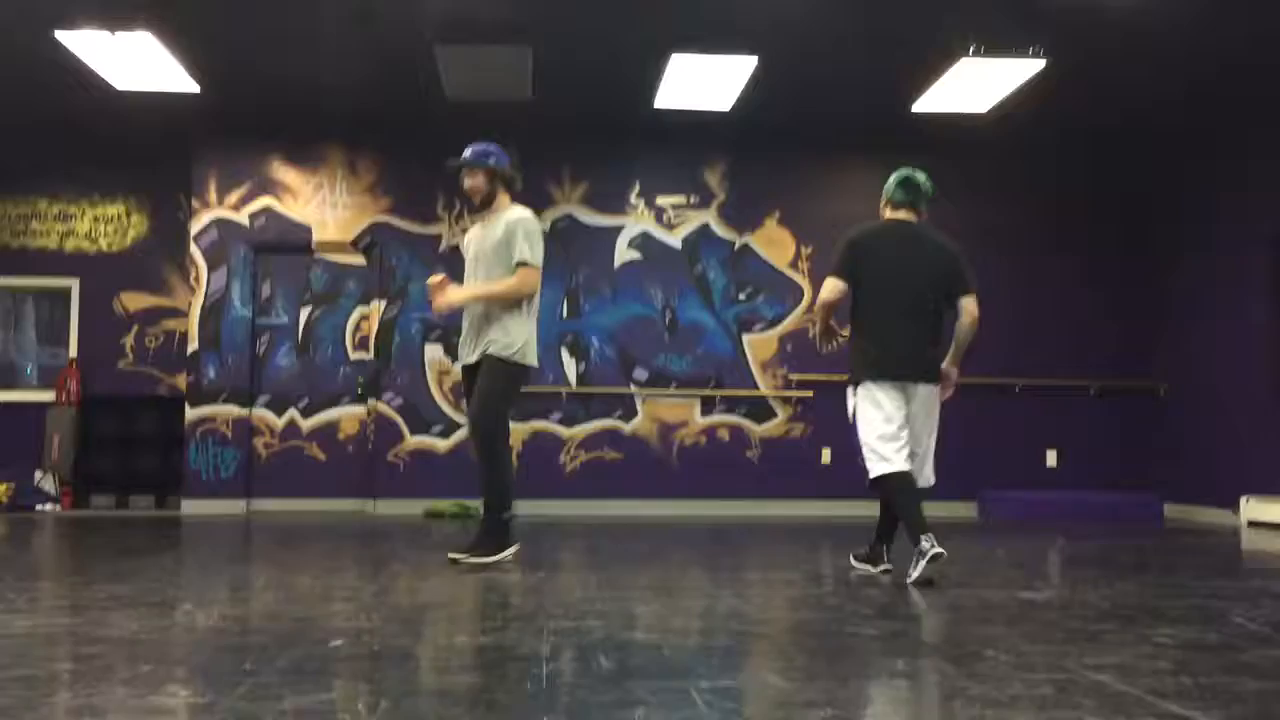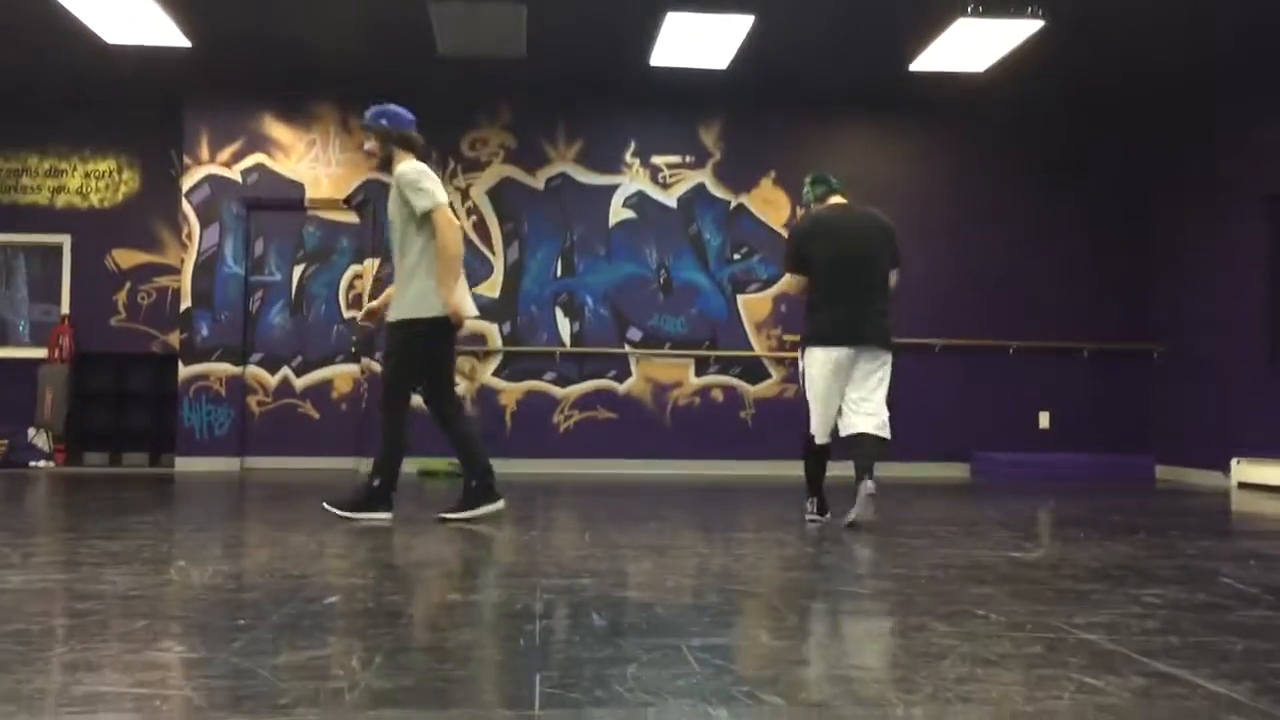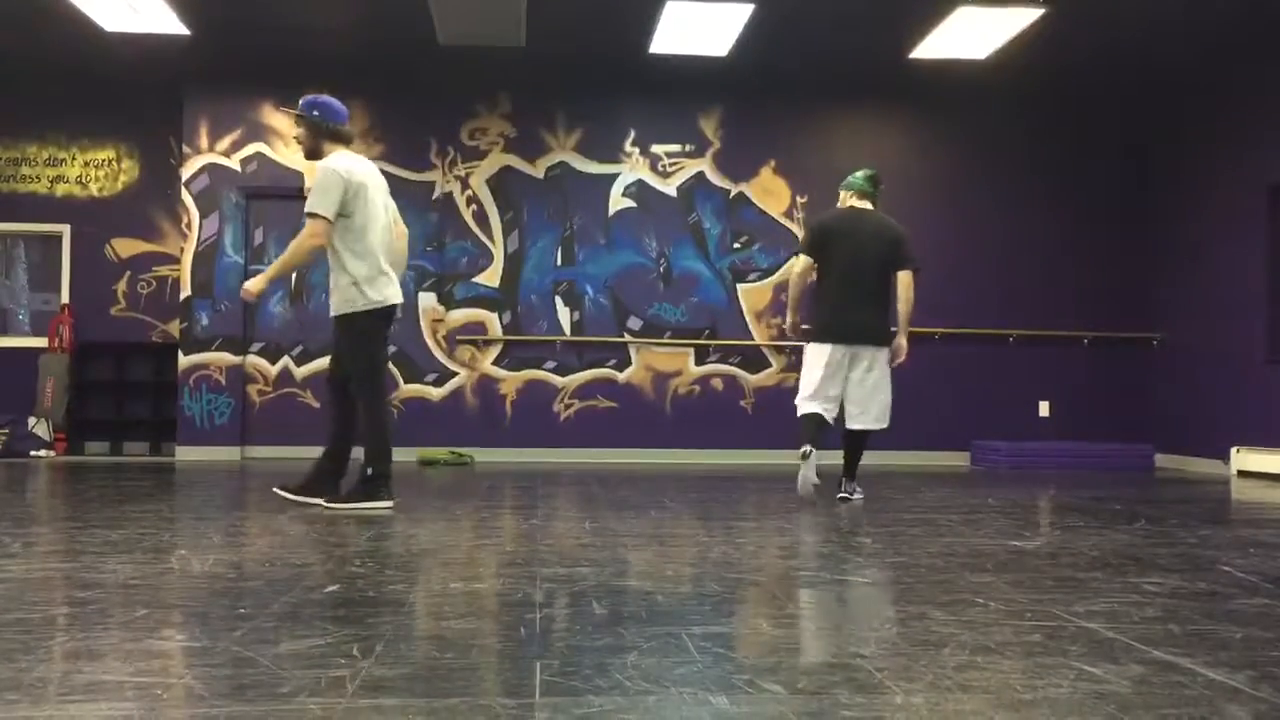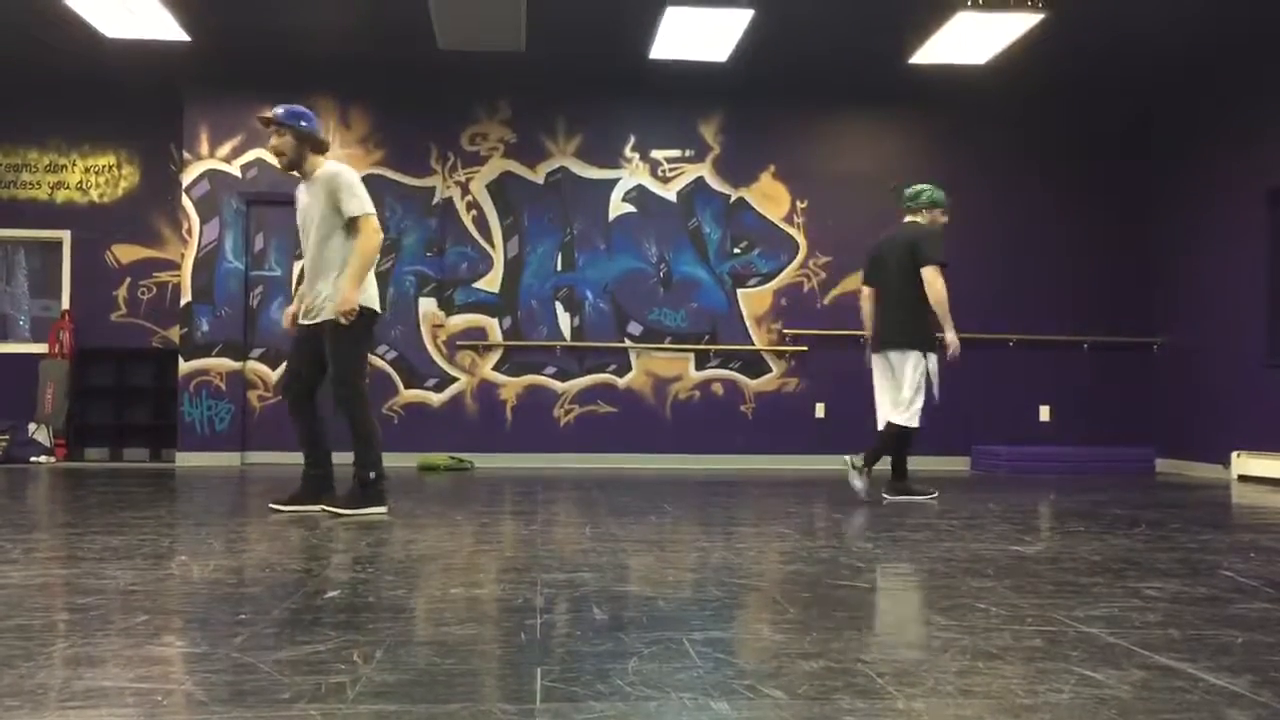
dt=0.7s
person 1, frame 1
left shoulder: (519, 221)
right shoulder: (476, 229)
left elbow: (526, 284)
left wrist: (464, 295)
right wrist: (450, 290)
left hip: (508, 350)
right hip: (475, 351)
left knee: (485, 430)
right knee: (490, 437)
left ankle: (496, 532)
right ankle: (498, 535)
person 1, frame 2
left shoulder: (409, 174)
right shoulder: (415, 177)
left elbow: (448, 226)
left wrist: (450, 291)
right wrist: (387, 297)
left hip: (419, 311)
right hip: (431, 311)
left knee: (393, 398)
right knee: (441, 400)
left ankle: (378, 495)
right ankle: (481, 489)
person 1, frame 3
left shoulder: (332, 169)
right shoulder: (367, 168)
left elbow: (314, 235)
right elbow: (400, 231)
left wrist: (266, 278)
right wrist: (393, 279)
left hip: (361, 300)
right hip: (378, 294)
left knee: (366, 391)
right knee: (343, 385)
left ankle: (376, 484)
right ankle: (325, 480)
person 1, frame 4
left shoulder: (337, 176)
right shoulder: (303, 187)
left elbow: (371, 233)
left wrist: (351, 288)
right wrist: (300, 300)
left hip: (348, 308)
right hip: (316, 311)
left knee: (350, 395)
right knee: (296, 391)
left ankle: (370, 490)
right ankle: (317, 486)
person 2, frame 1
left shoulder: (861, 241)
right shoulder: (944, 250)
left elbow: (828, 297)
right elbow: (971, 313)
left wrist: (824, 328)
right wrist: (953, 361)
left hip: (874, 368)
right hip: (923, 371)
left knee: (888, 457)
right knee: (910, 460)
left ankle: (923, 538)
right ankle: (878, 550)
person 2, frame 2
left shoulder: (805, 227)
right shoulder: (881, 225)
left elbow: (796, 287)
right elbow: (891, 281)
left hip: (824, 336)
right hip: (873, 336)
left knee: (818, 419)
right knee: (866, 417)
left ankle: (815, 501)
right ankle: (865, 481)
person 2, frame 3
left shoulder: (826, 224)
right shoulder: (894, 232)
left elbow: (800, 271)
right elbow: (905, 285)
left wrist: (792, 314)
right wrist: (902, 334)
left hip: (827, 331)
right hip: (872, 335)
left knee: (815, 400)
right knee: (861, 410)
left ankle: (807, 453)
right ankle: (848, 481)
person 2, frame 4
left shoulder: (882, 244)
right shoulder: (924, 236)
left elbow: (867, 296)
right elbow: (932, 281)
left wrist: (872, 337)
right wrist: (949, 329)
left hip: (883, 339)
right hip: (912, 337)
left knee: (896, 411)
right knee: (906, 410)
left ankle: (898, 481)
right ankle: (863, 464)
